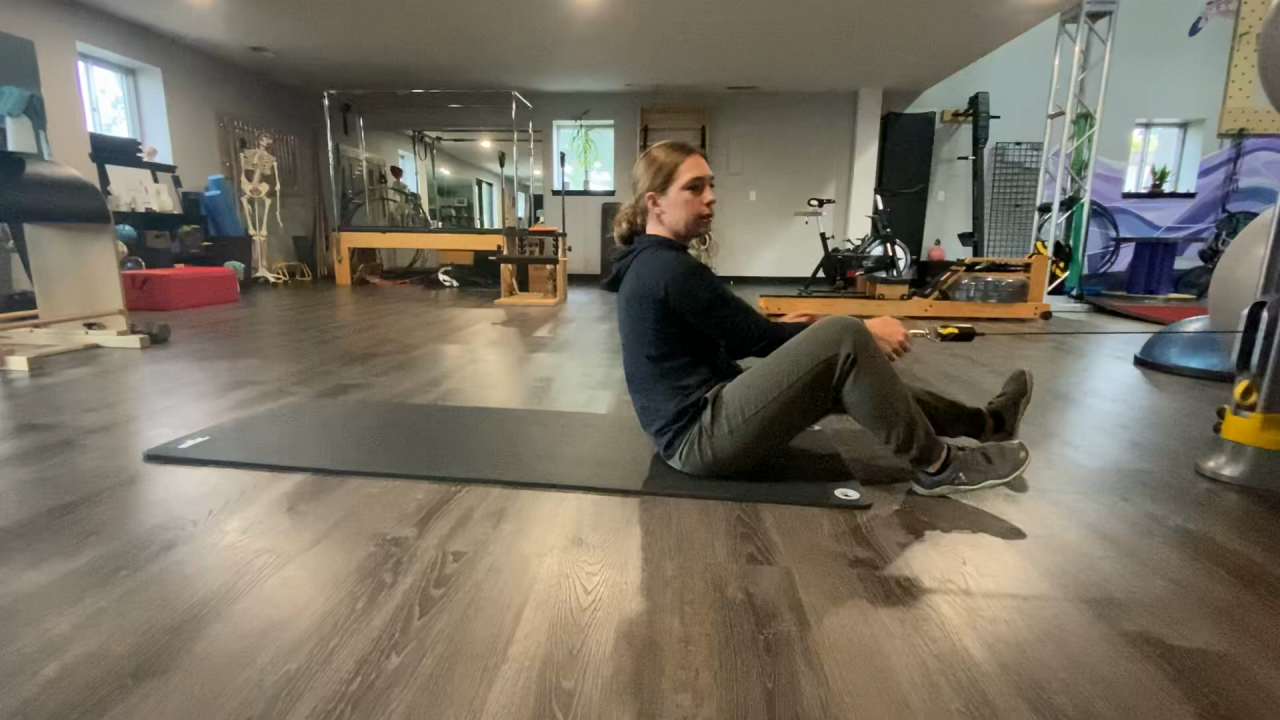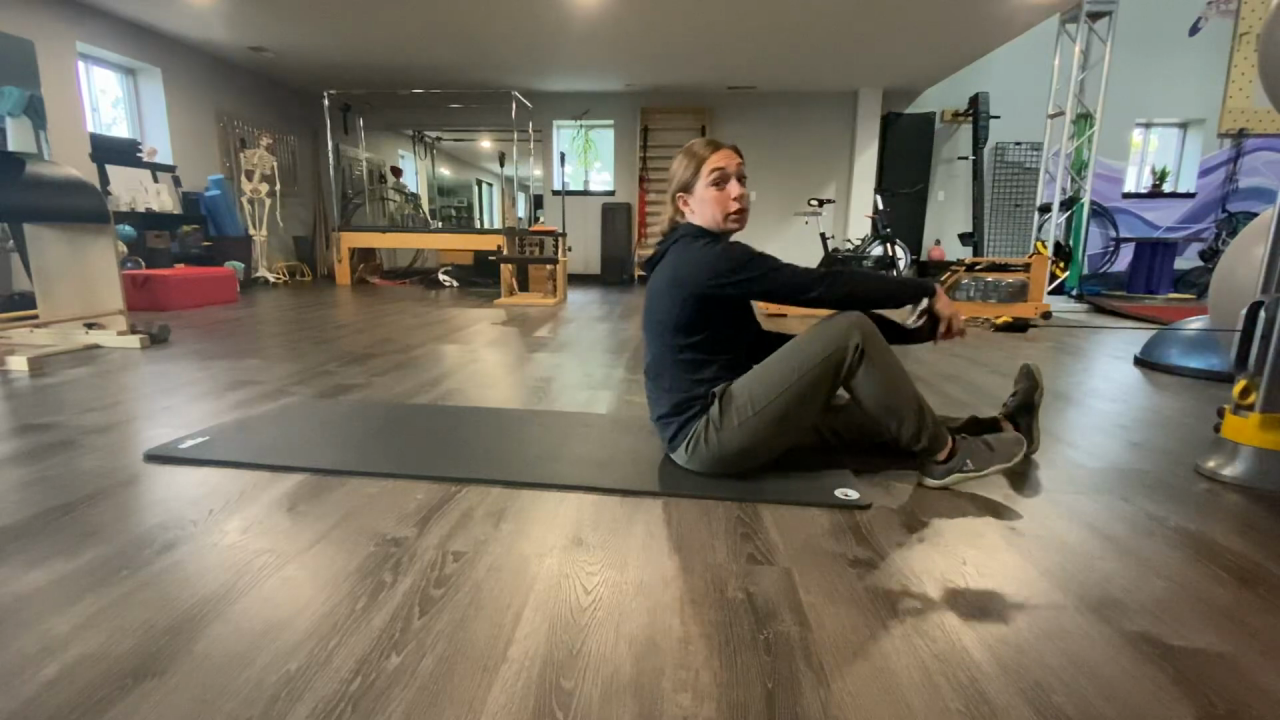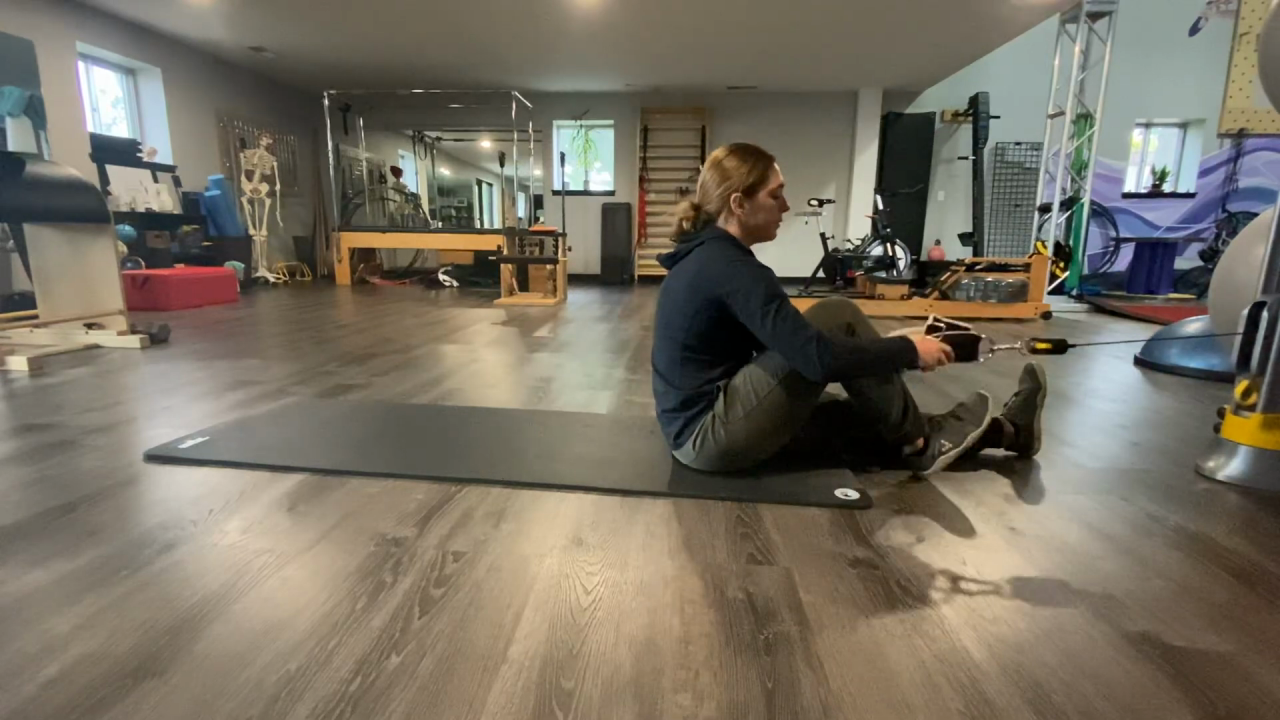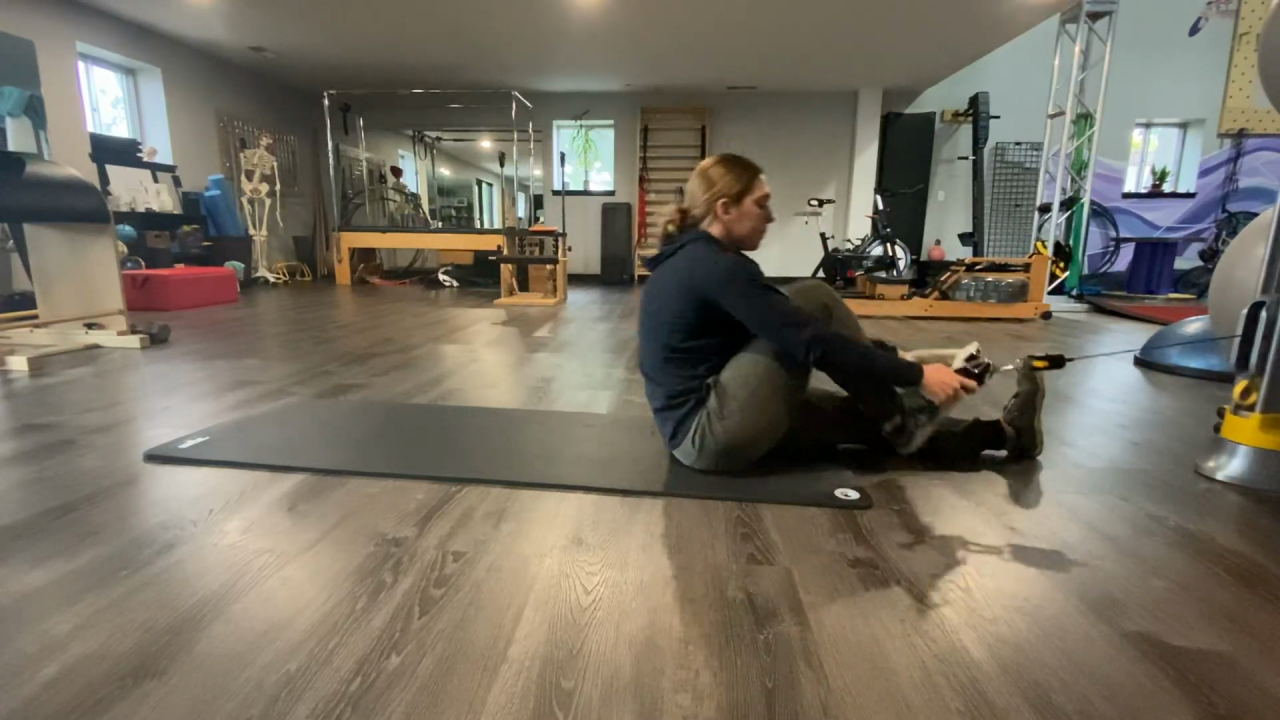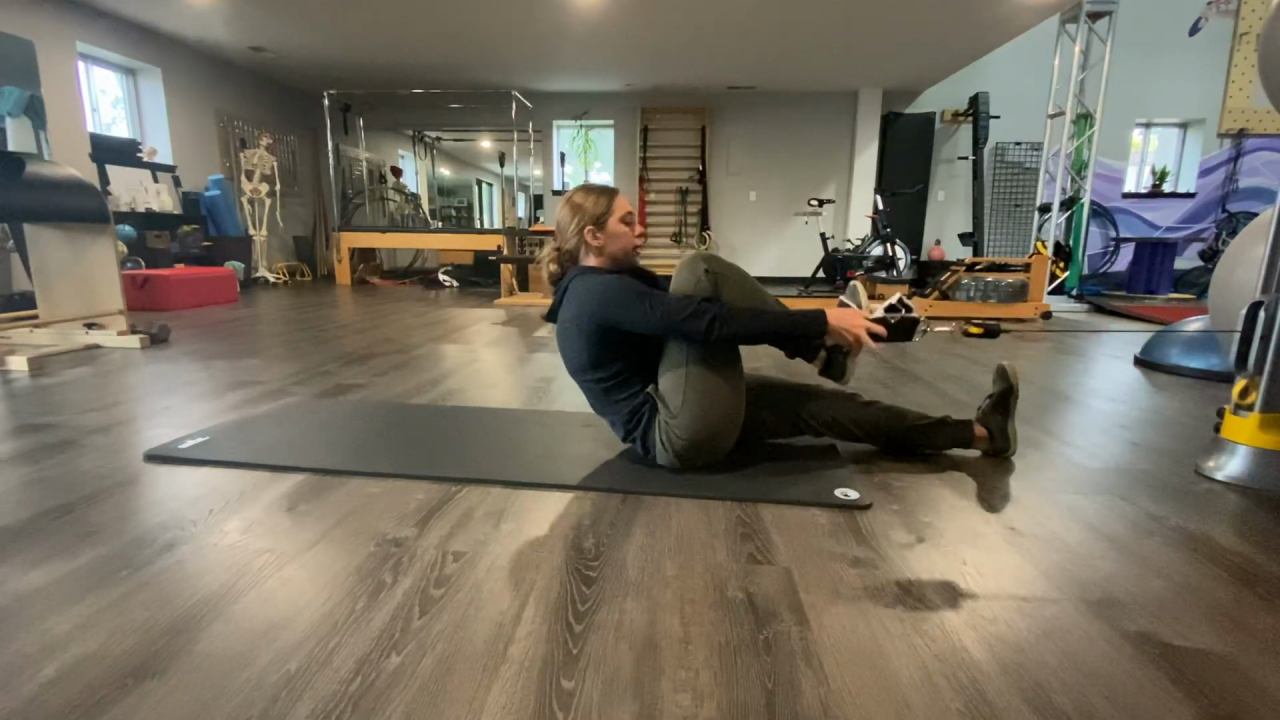
dt=1s
person 1, frame 1
left shoulder: (654, 263)
right shoulder: (670, 270)
right elbow: (761, 337)
left wrist: (787, 330)
right wrist: (866, 333)
left hip: (704, 421)
right hip: (701, 441)
left knee: (843, 384)
right knee: (843, 338)
left ankle: (987, 421)
right ankle: (937, 464)
person 1, frame 2
left shoulder: (694, 254)
right shoulder: (709, 259)
left elbow: (753, 343)
right elbow: (821, 285)
right wrist: (927, 292)
left hip: (709, 422)
right hip: (706, 438)
left knee: (861, 413)
right knee: (849, 330)
left ankle: (1000, 428)
right ankle: (944, 455)
person 1, frame 3
left shoulder: (706, 254)
right shoulder: (730, 267)
left elbow: (790, 342)
right elbow: (816, 358)
left wrist: (890, 354)
right wrist: (908, 351)
left hip: (702, 424)
right hip: (711, 436)
left knee: (863, 413)
right knee: (837, 317)
left ankle: (1004, 431)
right ankle: (920, 443)
person 1, frame 4
left shoulder: (696, 259)
right shoulder: (715, 267)
left elbow: (789, 327)
right elbow: (812, 339)
left wrist: (895, 359)
right wrist: (916, 374)
left hip: (705, 423)
right hip: (712, 435)
left knee: (860, 413)
right knee: (814, 302)
left ankle: (1002, 434)
right ankle: (900, 420)
person 1, frame 5
left shoulder: (605, 284)
right shoulder: (602, 294)
left elbow: (686, 316)
right elbow: (708, 320)
left wrist: (798, 329)
right wrist: (818, 323)
left hip: (680, 420)
right hip: (681, 437)
left knee: (816, 403)
right knee: (700, 270)
left ankle: (978, 433)
right ankle: (820, 349)
